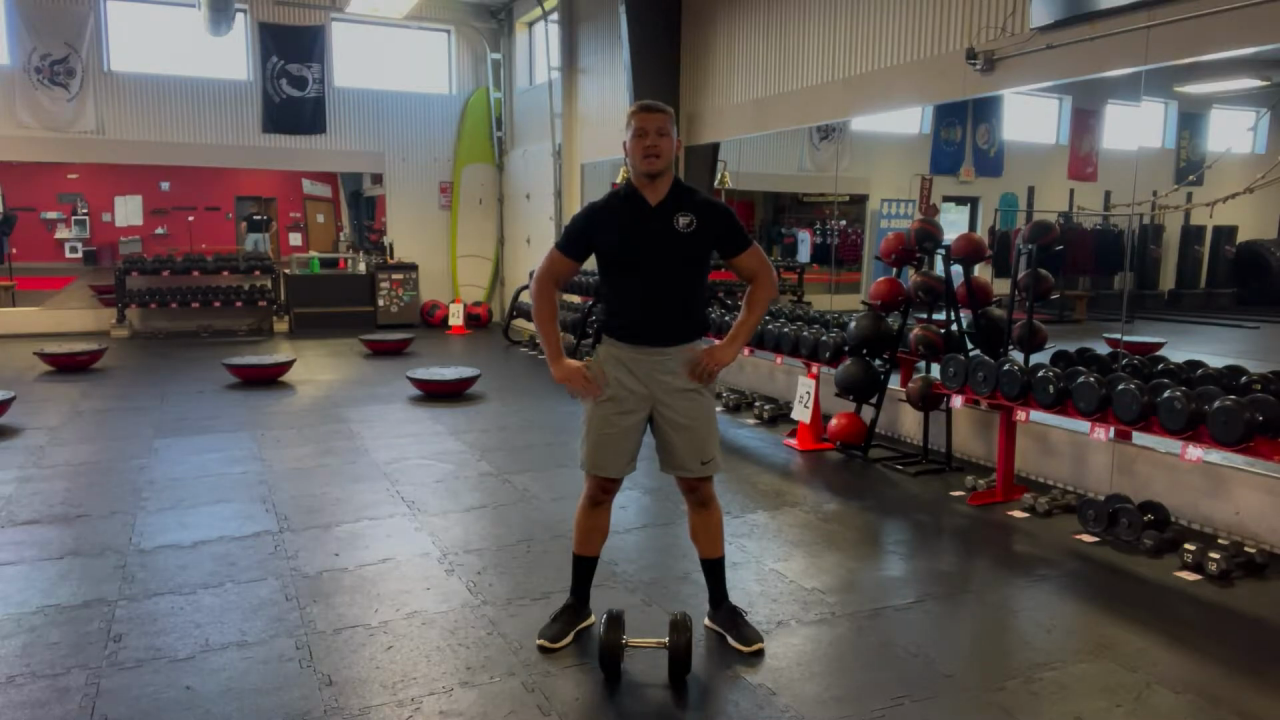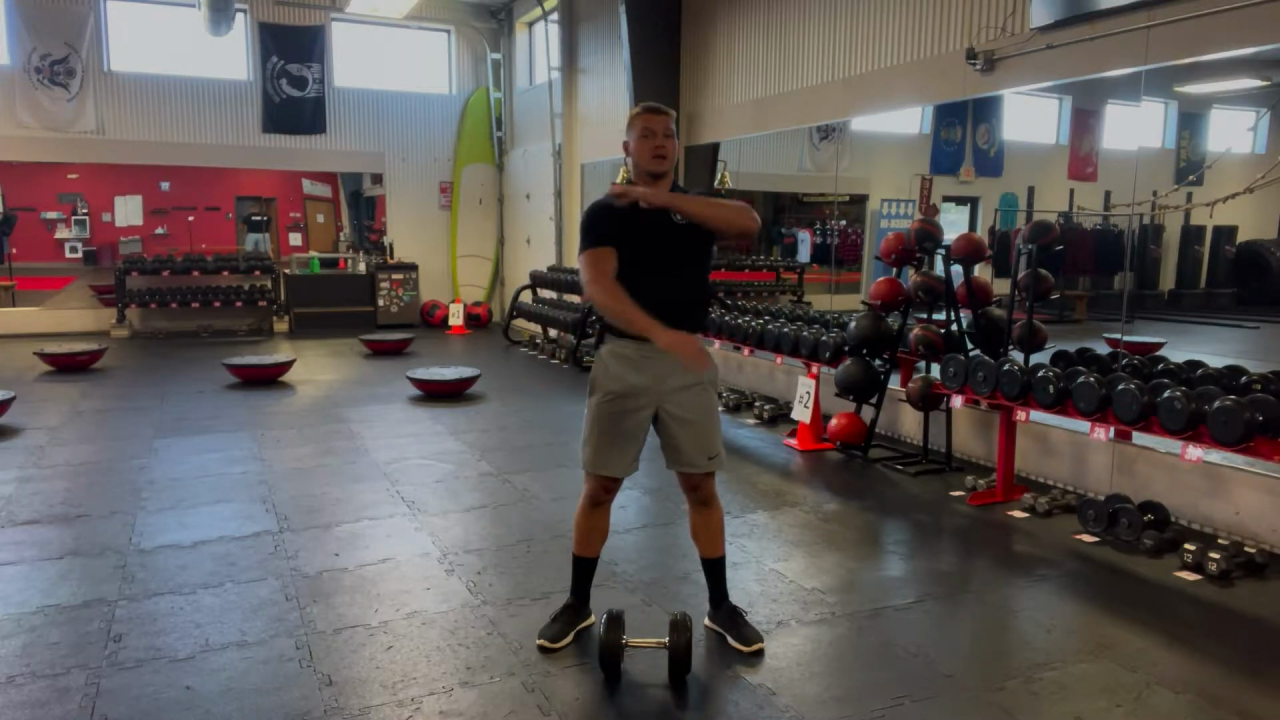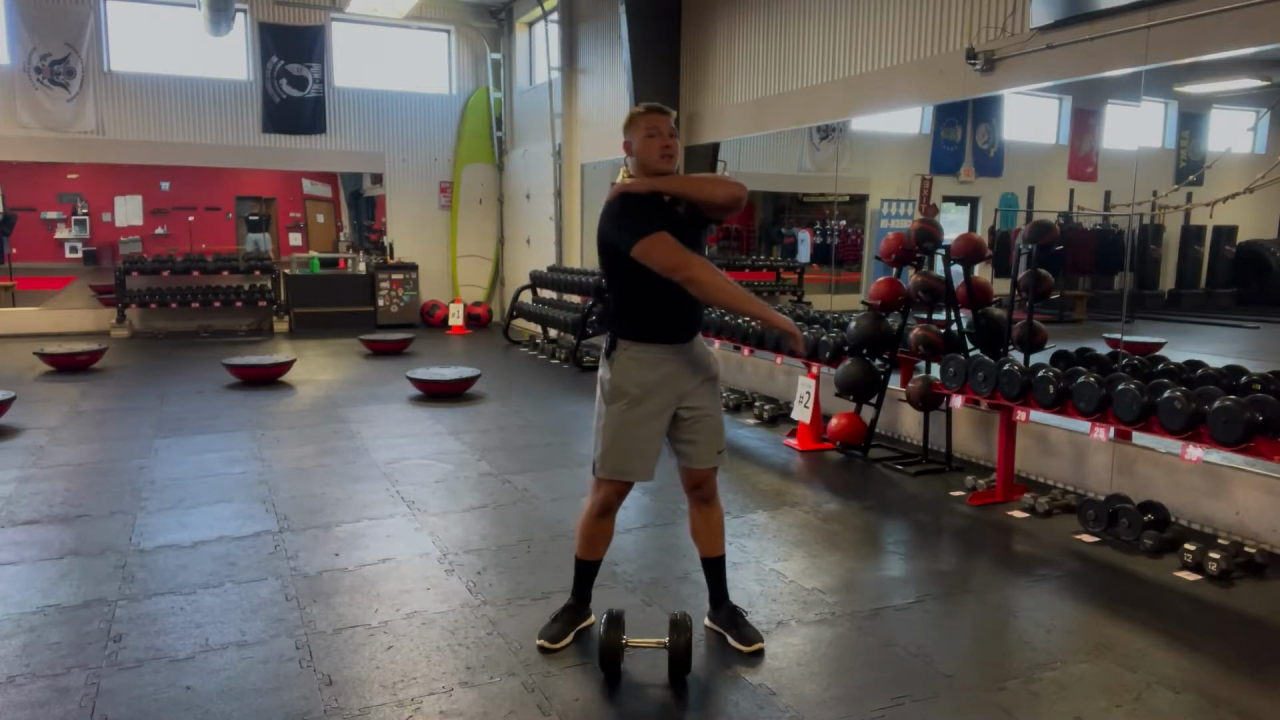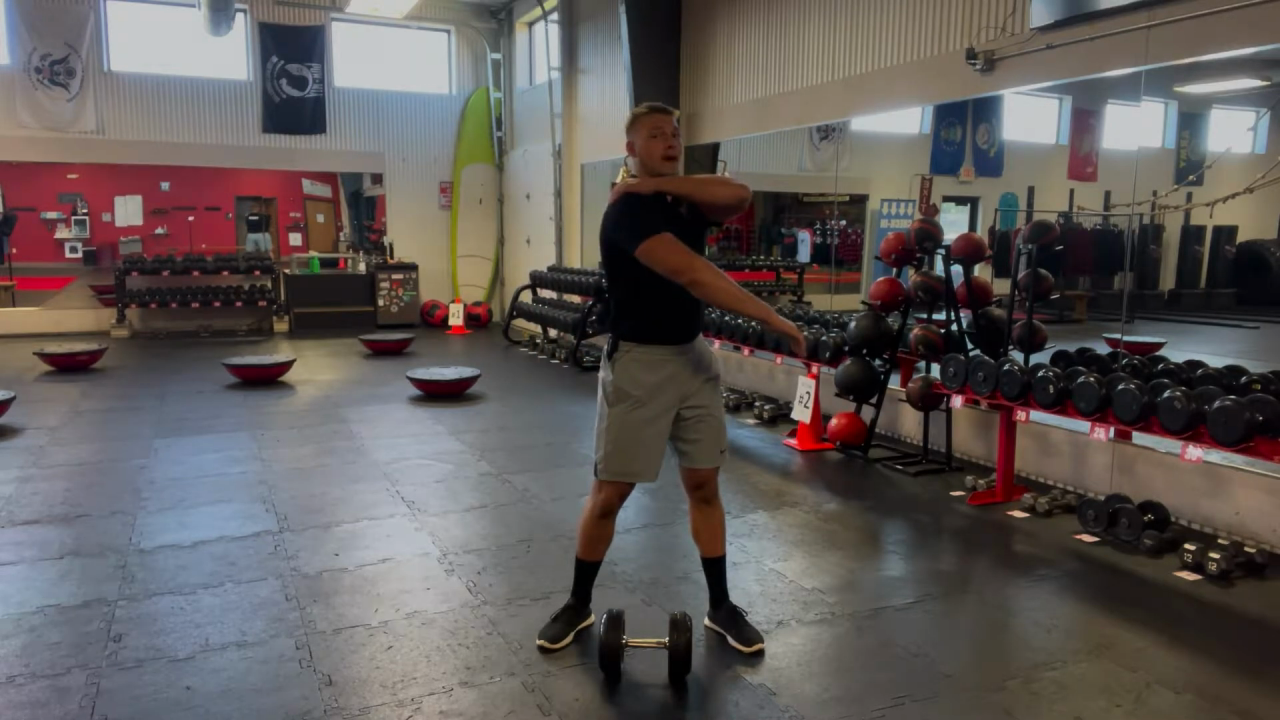
dt=0.5s
person 1, frame 1
left shoulder: (708, 212)
right shoulder: (600, 215)
left elbow: (763, 278)
right elbow: (546, 281)
left wrist: (733, 342)
right wrist: (557, 358)
left hip: (685, 365)
right hip: (618, 363)
left knee: (699, 489)
right knee: (599, 487)
left ankle: (720, 606)
right ankle: (577, 604)
person 1, frame 2
left shoulder: (698, 208)
right shoulder: (605, 213)
left elbow: (747, 221)
right elbow: (599, 284)
left wrist: (662, 199)
right wrist: (661, 333)
left hip: (687, 365)
right hip: (625, 361)
left knee: (701, 486)
right knee: (599, 487)
left ankle: (720, 605)
right ankle: (578, 604)
person 1, frame 3
left shoulder: (686, 200)
right shoulder: (626, 209)
left elbow: (735, 195)
right elbow: (687, 271)
left wrist: (658, 183)
right wrist: (770, 316)
left hip: (692, 356)
right hip: (636, 362)
left knee: (703, 485)
right knee: (608, 492)
left ankle: (721, 605)
right ankle: (579, 604)
person 1, frame 4
left shoulder: (686, 201)
right shoulder: (629, 210)
left elbow: (738, 196)
right elbow: (691, 273)
left wrist: (662, 183)
right wrist: (773, 319)
left hip: (693, 357)
right hip: (638, 364)
left knee: (704, 485)
right knee: (610, 493)
left ankle: (720, 606)
right ankle: (578, 604)
